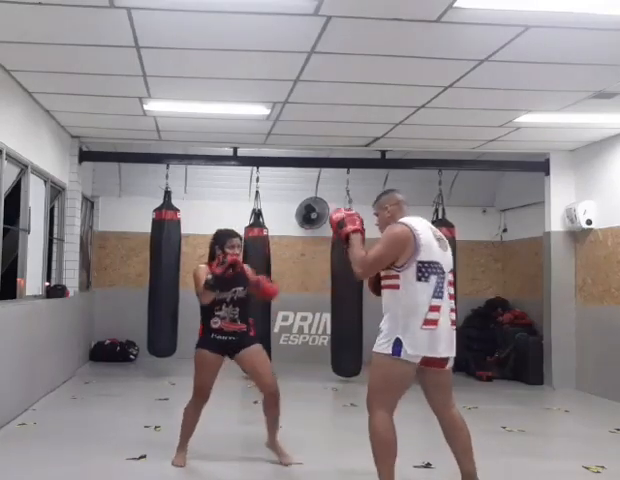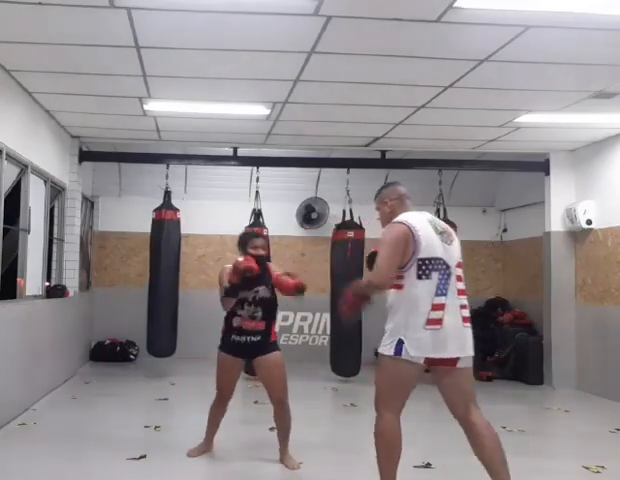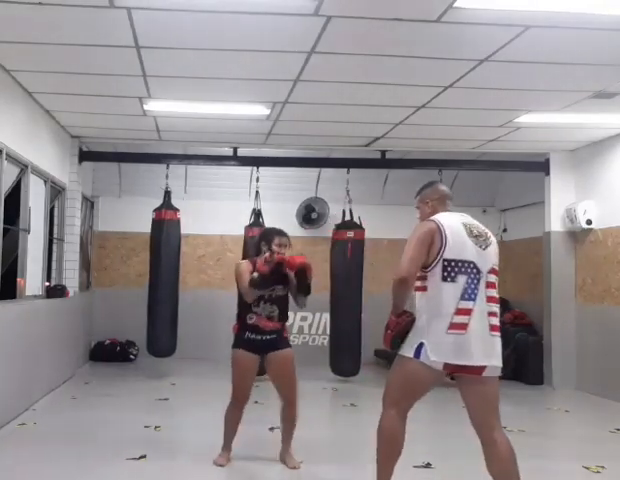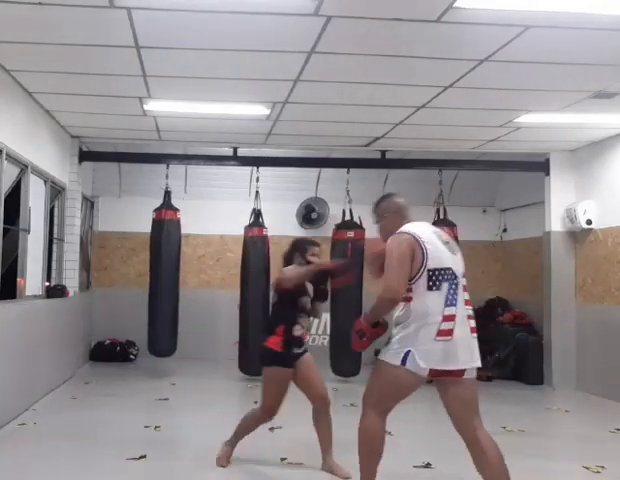
dt=0.4s
person 1, frame 1
left shoulder: (399, 230)
right shoulder: (435, 234)
left elbow: (363, 269)
left wrist: (352, 232)
right wrist: (386, 280)
left hip: (405, 333)
right hip: (439, 334)
left knee: (379, 408)
right knee: (446, 409)
person 1, frame 2
left shoulder: (398, 228)
right shoulder: (445, 229)
left elbow: (382, 278)
left wrist: (357, 290)
left hip: (412, 334)
right hip: (454, 333)
left knee: (387, 410)
right knee: (469, 415)
person 1, frame 3
left shoulder: (429, 228)
right shoulder: (486, 235)
left elbow: (404, 276)
left wrist: (397, 312)
left hip: (435, 338)
right hip: (482, 343)
left knee: (393, 408)
right knee: (490, 429)
person 1, frame 4
left shoulder: (402, 239)
right shoulder: (445, 239)
left elbow: (393, 294)
left wrist: (369, 320)
left hip: (418, 343)
right hip: (459, 345)
left knee: (373, 410)
right knee: (473, 430)
person 2, frame 1
left shoulder: (244, 270)
right shoulder: (203, 270)
left elbow: (256, 294)
right elbow: (204, 298)
left wrist: (265, 288)
right wrist: (220, 271)
left hip: (244, 338)
right hip: (212, 339)
left knee: (271, 390)
right knee: (200, 397)
left ankle: (273, 441)
right ankle: (182, 449)
person 2, frame 2
left shoulder: (270, 269)
right shoulder: (229, 270)
left elbow: (289, 286)
right elbow: (226, 305)
left wrist: (295, 285)
right wrist: (236, 279)
left hip: (265, 342)
right hip: (233, 341)
left knee: (280, 400)
right knee: (222, 397)
left ankle: (285, 452)
right ankle: (207, 442)
person 2, frame 3
left shoulder: (285, 270)
right shoulder: (245, 266)
left elbow: (301, 301)
right elbow: (249, 295)
left wrist: (303, 279)
right wrist: (264, 270)
left hip: (277, 339)
right hip: (247, 338)
left knee: (290, 398)
right knee: (239, 399)
left ankle: (286, 450)
right ankle: (226, 448)
person 2, frame 4
left shoulder: (305, 282)
right shoulder: (289, 275)
left elbow: (314, 312)
left wrist: (321, 286)
right wrist: (324, 267)
left hip: (297, 350)
right hip: (278, 351)
left knee: (322, 400)
right knee: (268, 411)
left ankle: (328, 460)
right ankle: (229, 445)
